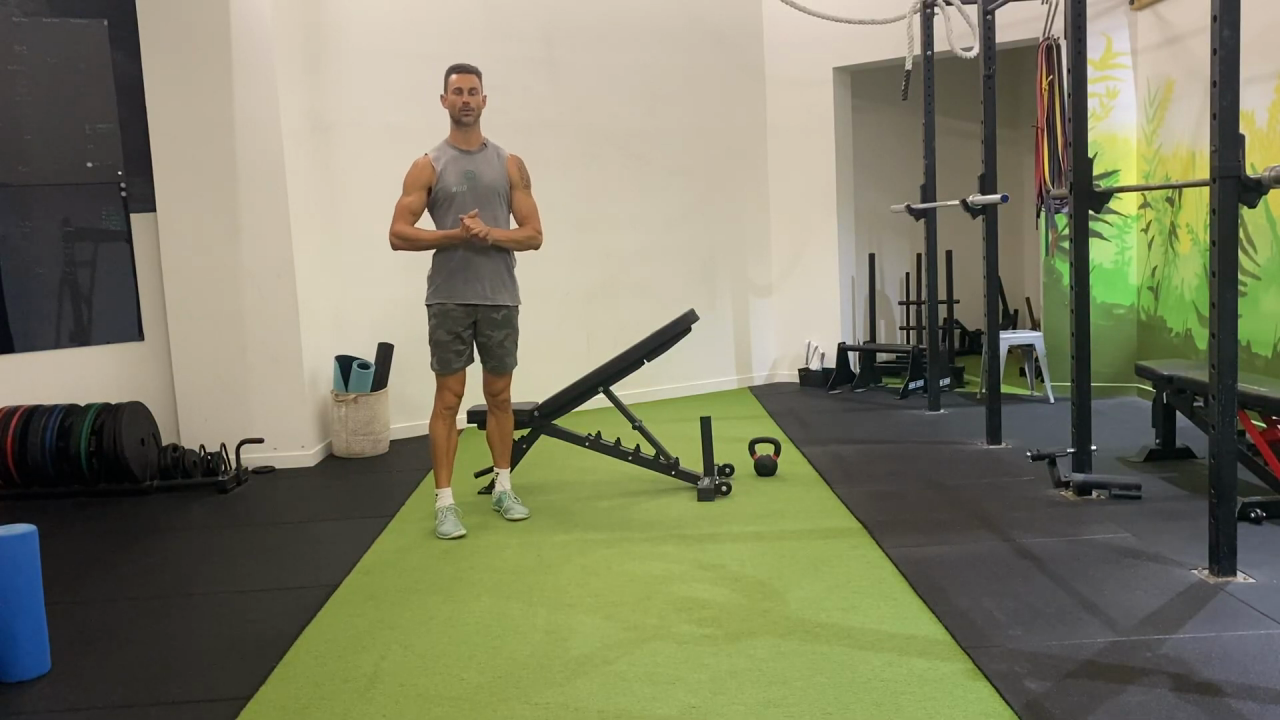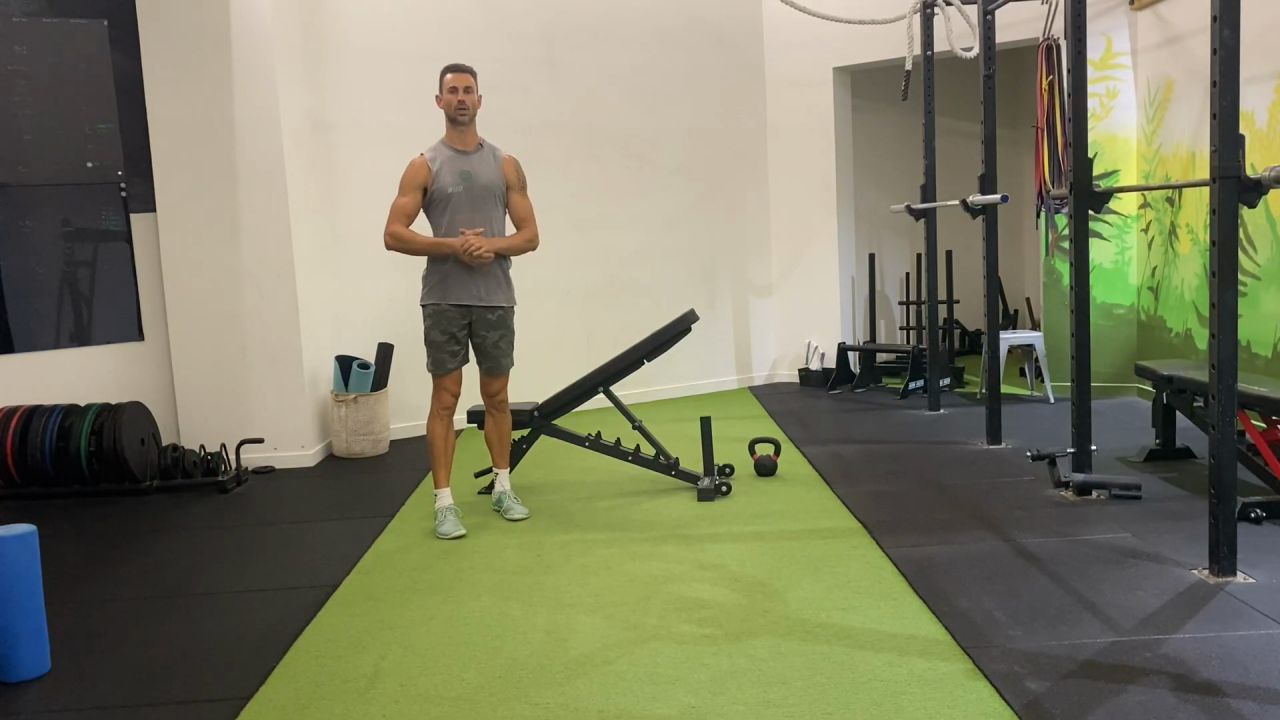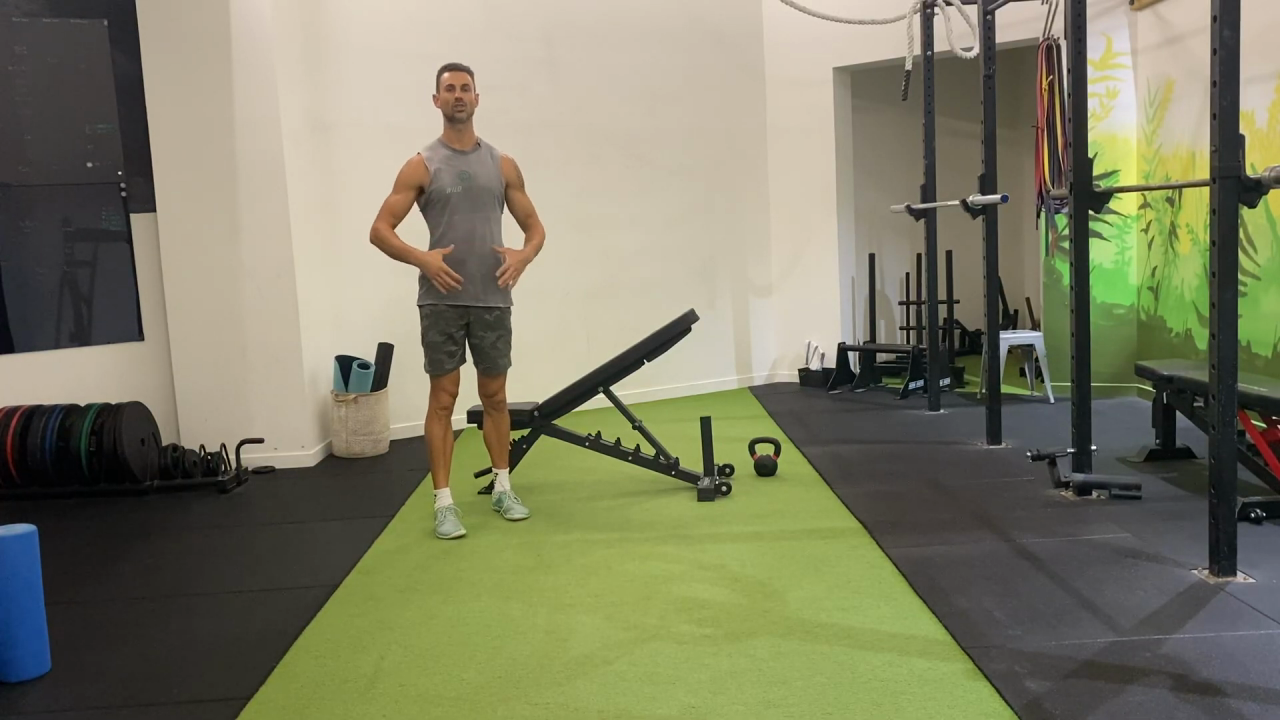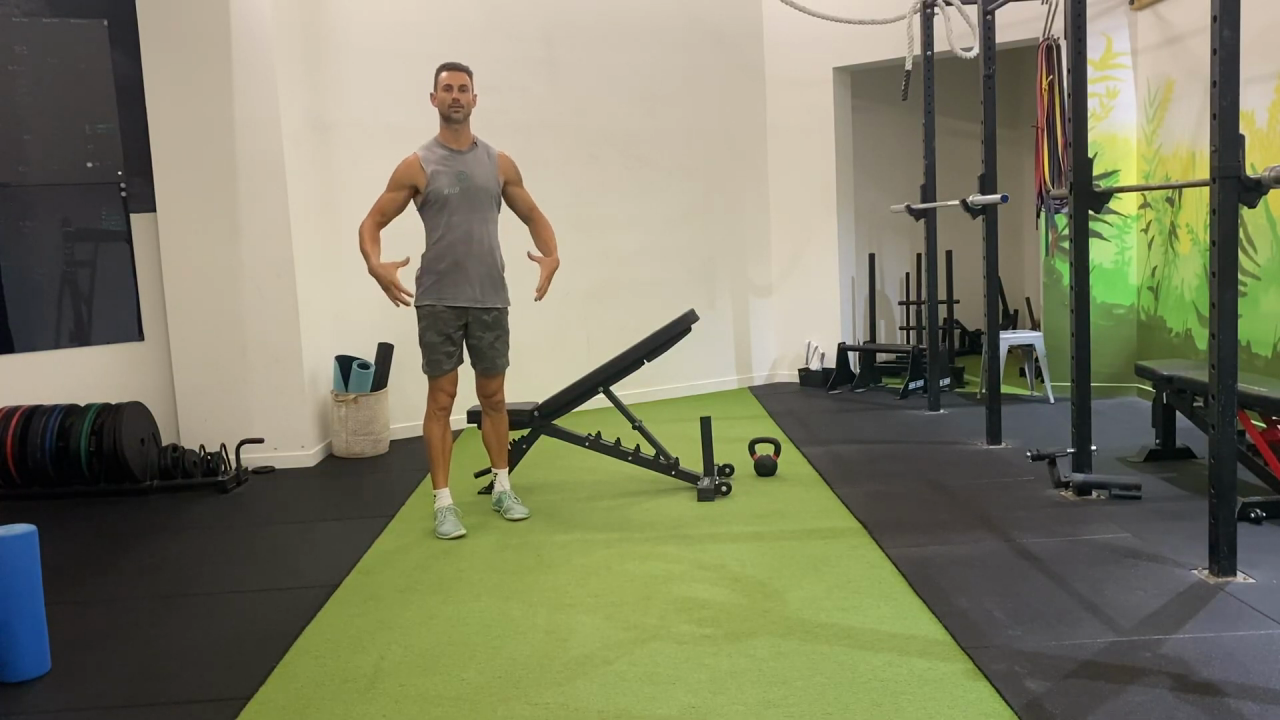
dt=0.3s
person 1, frame 1
left shoulder: (509, 164)
right shoulder: (428, 166)
left elbow: (534, 234)
right elbow: (398, 235)
left wrist: (490, 233)
right wrist: (457, 234)
left hip: (500, 297)
right hip: (449, 299)
left knee: (499, 394)
right knee: (448, 398)
left ankle: (502, 486)
right ankle: (444, 501)
person 1, frame 2
left shoulder: (506, 165)
right shoulder: (424, 166)
left elbow: (530, 235)
right elbow: (393, 235)
left wrist: (491, 244)
right wrist: (450, 245)
left hip: (495, 298)
right hip: (444, 299)
left knee: (496, 395)
right knee: (445, 399)
left ankle: (502, 486)
right ankle: (444, 501)
person 1, frame 3
left shoulder: (502, 164)
right shoulder: (421, 166)
left elbow: (532, 224)
right elbow: (381, 229)
left wrist: (525, 253)
right wrist: (415, 257)
left hip: (493, 299)
right hip: (442, 300)
left knee: (495, 395)
right knee: (443, 398)
left ankle: (502, 487)
right ankle: (443, 501)
person 1, frame 4
left shoulder: (499, 162)
right shoulder: (416, 165)
left elbow: (533, 216)
right elbow: (371, 223)
left wrist: (551, 255)
right wrist: (375, 266)
left hip: (490, 298)
right hip: (438, 300)
left knee: (493, 395)
right knee: (441, 399)
left ankle: (501, 486)
right ankle: (443, 501)
